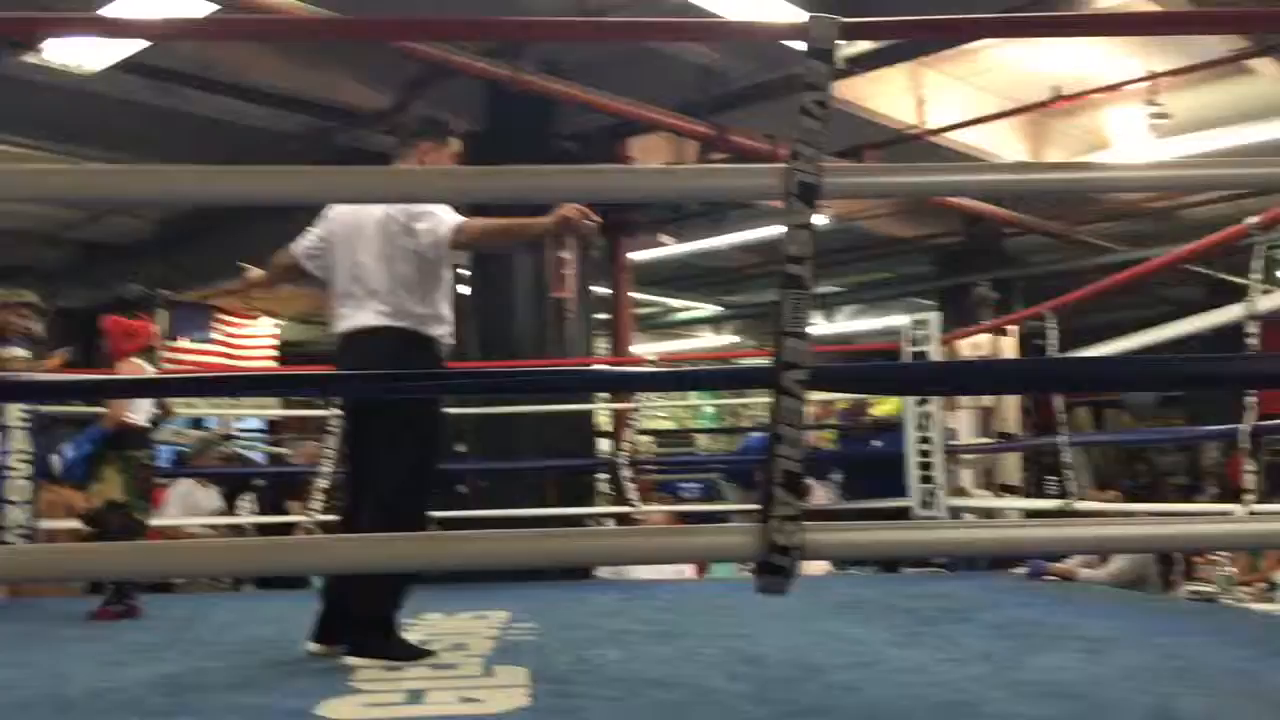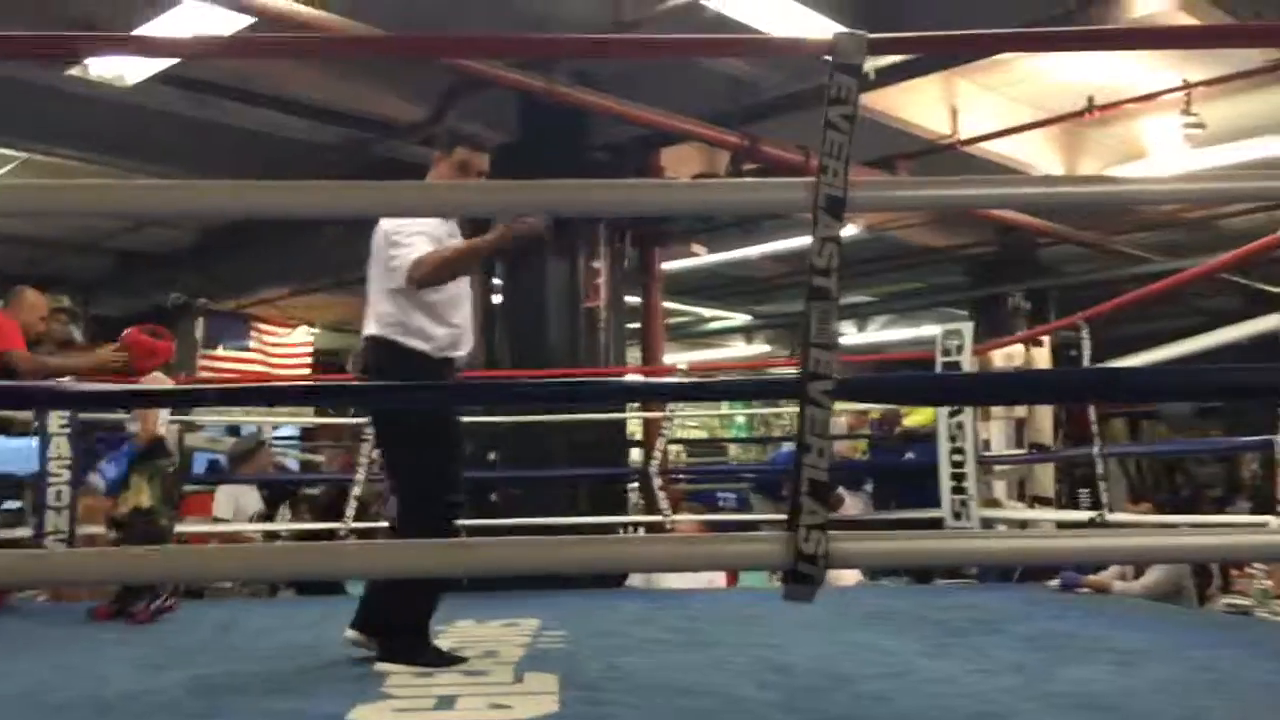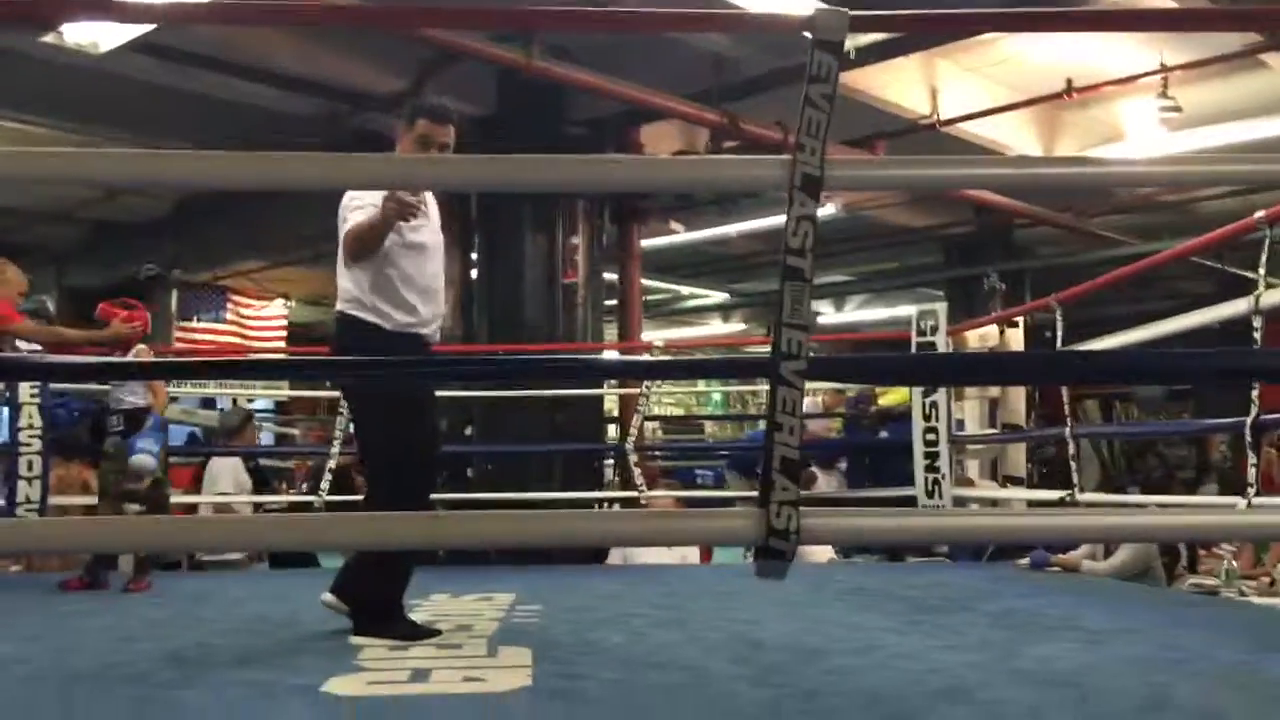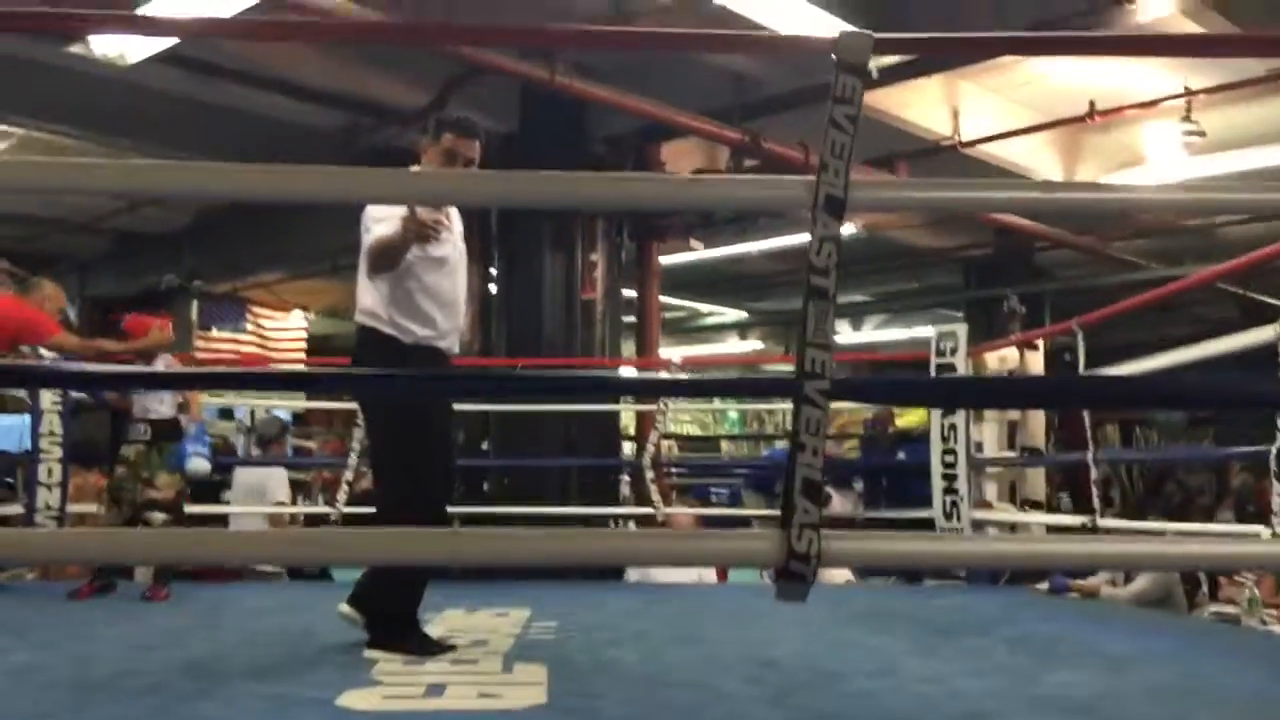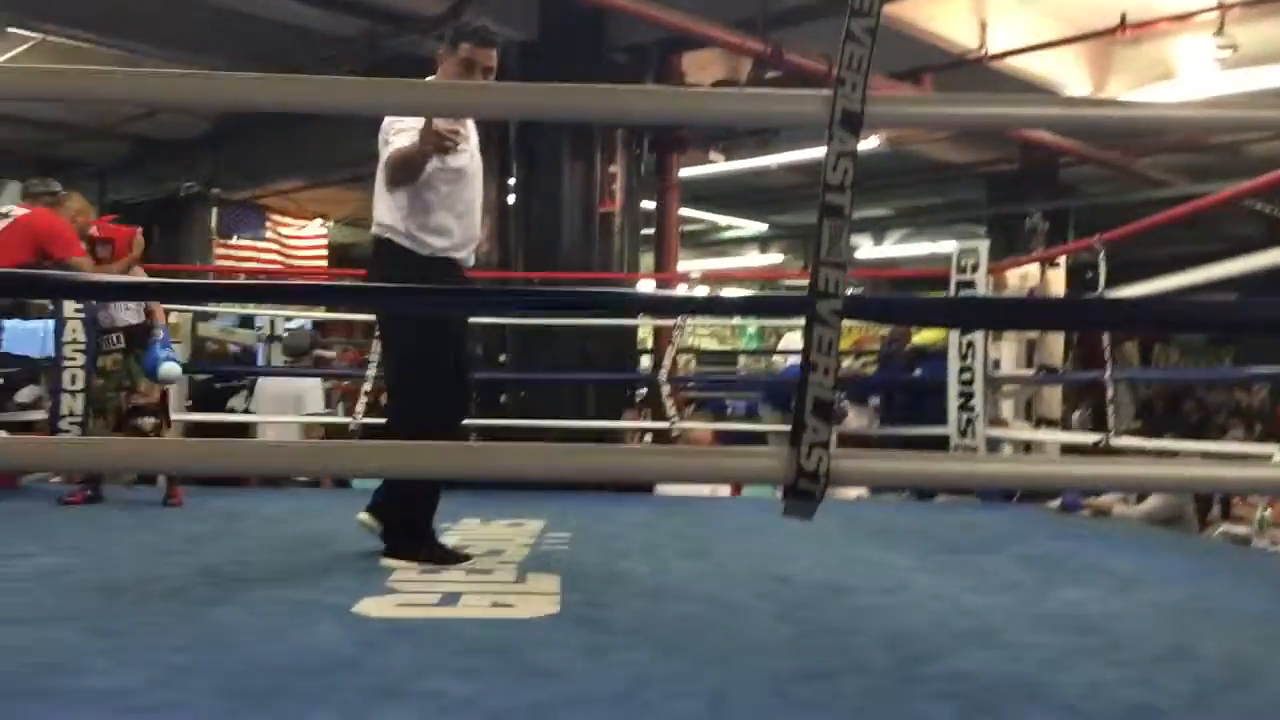
dt=0.4s
person 1, frame 1
left shoulder: (345, 207)
right shoulder: (413, 203)
left elbow: (298, 257)
right elbow: (463, 235)
left wrist: (256, 282)
right wrist: (548, 225)
left hip: (358, 353)
right hip: (404, 357)
left knee: (366, 494)
right knee: (400, 497)
left ankle: (336, 625)
right ankle: (369, 631)
person 1, frame 2
left shoulder: (441, 220)
right shoulder: (412, 217)
right elbow: (422, 274)
left wrist: (365, 351)
right wrist: (494, 242)
left hip: (419, 372)
right hip: (405, 371)
left knee: (423, 501)
right knee: (429, 503)
left ankle: (377, 616)
right ankle: (401, 635)
person 1, frame 3
left shoulder: (425, 196)
right shoulder: (374, 189)
right elbow: (353, 249)
right wrist: (385, 218)
left hip: (408, 347)
right hip: (374, 345)
left knee: (415, 474)
right knee: (398, 479)
left ankle: (356, 588)
right ankle: (376, 611)
person 1, frame 4
left shoulder: (448, 210)
right shoulder: (397, 202)
right elbow: (376, 259)
right wrist: (405, 235)
left hip: (427, 361)
right hip: (392, 358)
left knee: (431, 488)
right knee: (409, 493)
left ankle: (373, 599)
right ankle: (391, 625)
person 1, frame 5
left shoulder: (465, 120)
right shoulder: (416, 111)
right elbow: (395, 171)
left wrist: (466, 247)
right wrist: (423, 146)
left hip: (445, 272)
right hip: (409, 270)
left knee: (449, 396)
right knee: (421, 402)
left ankle: (392, 507)
right ankle: (407, 535)
person 2, frame 1
left shoulder: (125, 367)
right shoulder: (148, 369)
left elbow: (116, 412)
right elbow: (164, 409)
left wrist: (89, 439)
left hip: (124, 447)
right hip: (139, 445)
left knee: (111, 521)
right knee: (125, 523)
left ankle: (124, 597)
right ankle: (122, 592)
person 2, frame 2
left shoulder: (149, 381)
right shoulder: (163, 381)
left elbow: (148, 428)
left wrist: (125, 453)
left hip: (149, 460)
right hip: (147, 460)
left knee: (138, 527)
right knee: (130, 528)
left ankle: (159, 593)
right ankle: (127, 598)
person 2, frame 3
left shoulder: (142, 354)
right shoulder: (120, 358)
left elbow: (160, 395)
right elbow: (119, 400)
left wrist: (150, 432)
left hip: (138, 434)
right hip: (117, 435)
left knee: (139, 502)
right knee: (109, 501)
left ankle: (142, 572)
right ankle: (96, 571)
person 2, frame 4
left shoulder: (168, 364)
left elbow: (193, 401)
left wrist: (193, 436)
left hip: (164, 446)
right hip: (134, 443)
left knee: (161, 512)
right knee: (117, 505)
left ankle: (161, 581)
right ankle: (104, 576)
person 2, frame 5
left shoulder: (136, 273)
left elbow: (157, 311)
left wrist: (161, 343)
left hip: (137, 355)
right hip: (109, 354)
left knee: (150, 418)
right knee: (101, 418)
left ankle: (172, 484)
right ankle: (91, 485)
